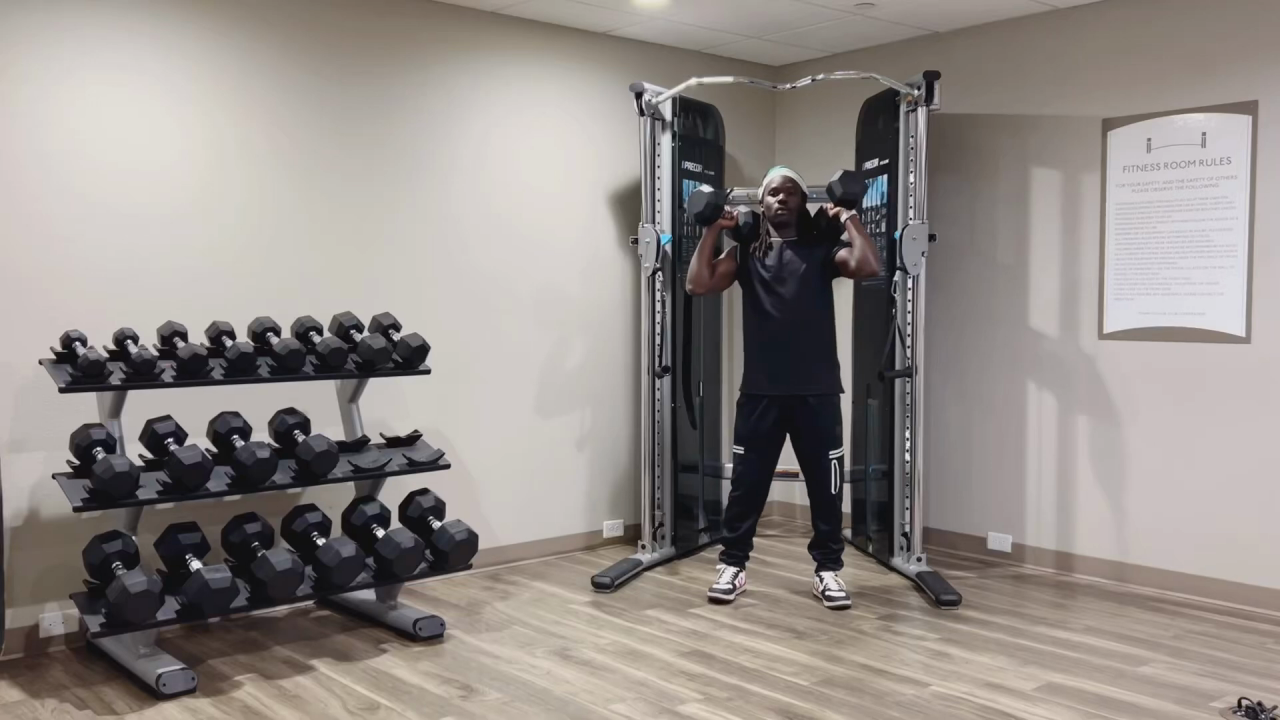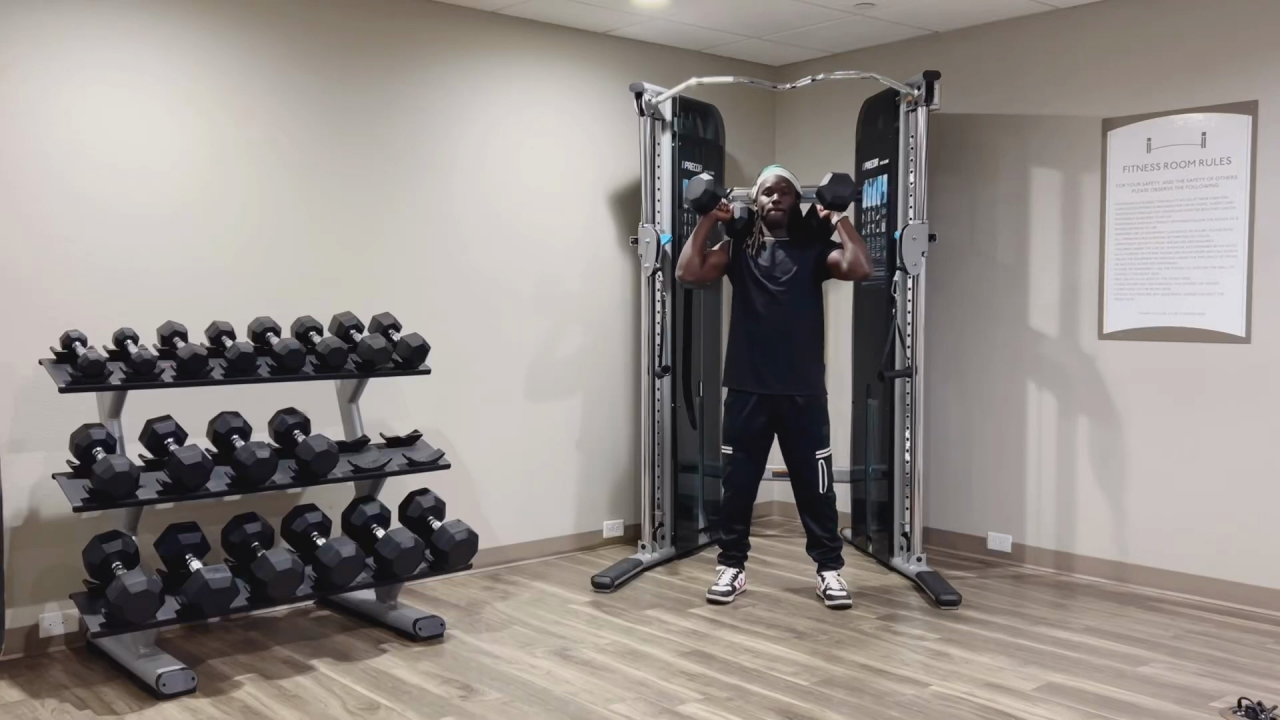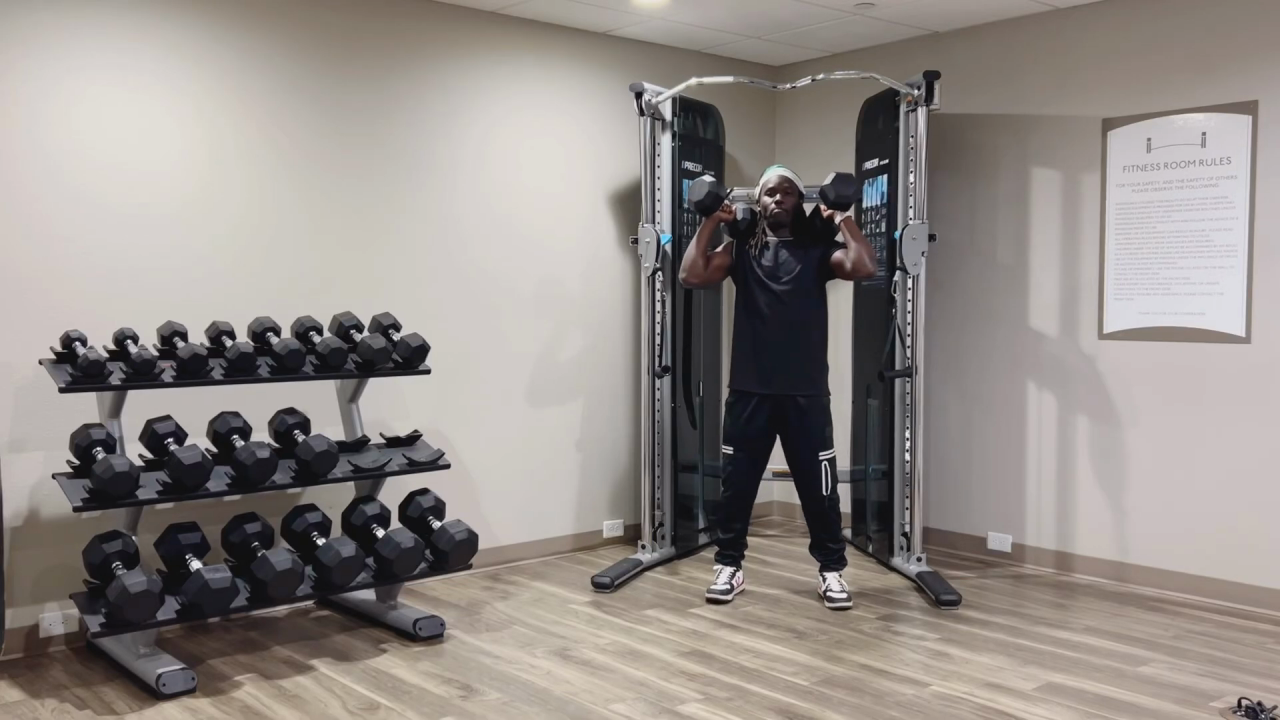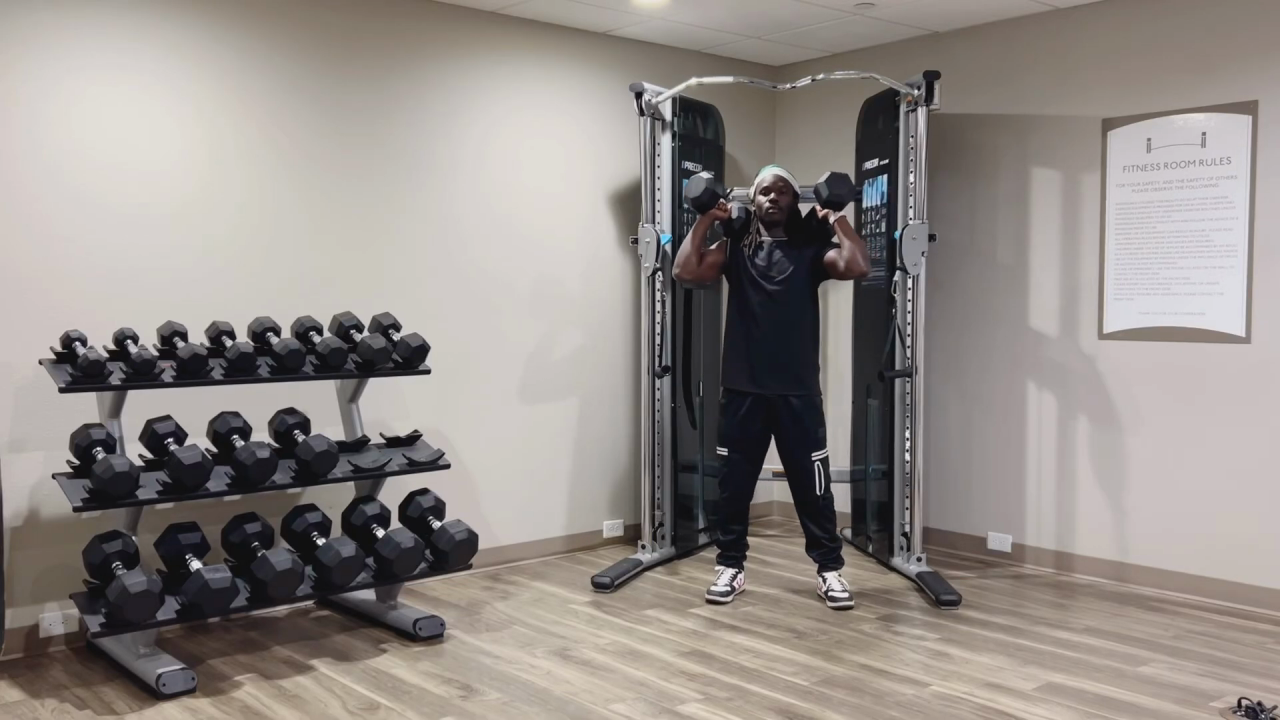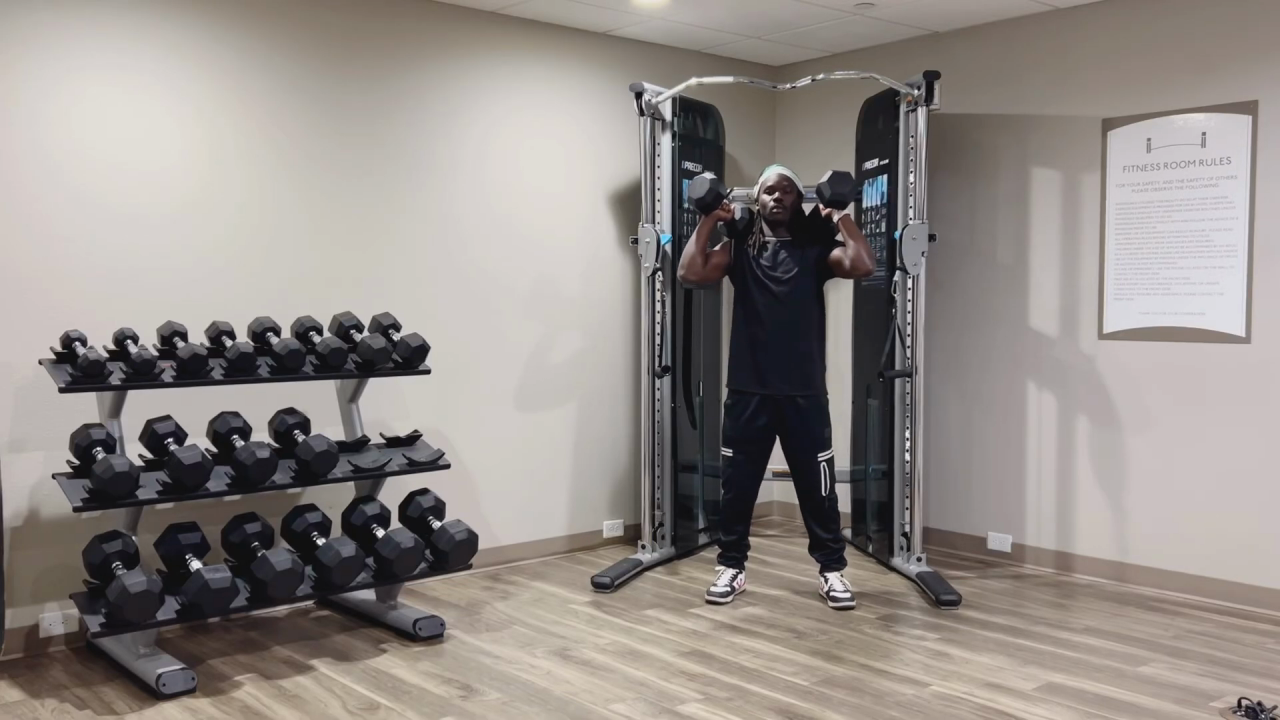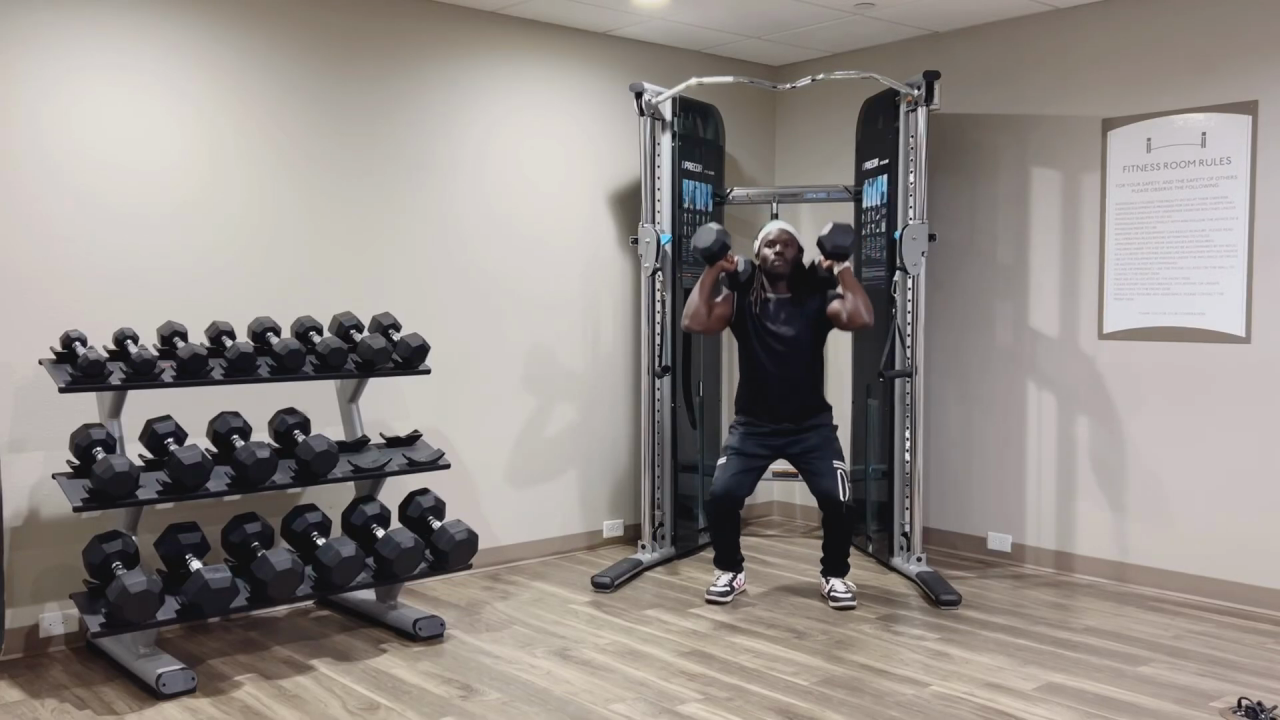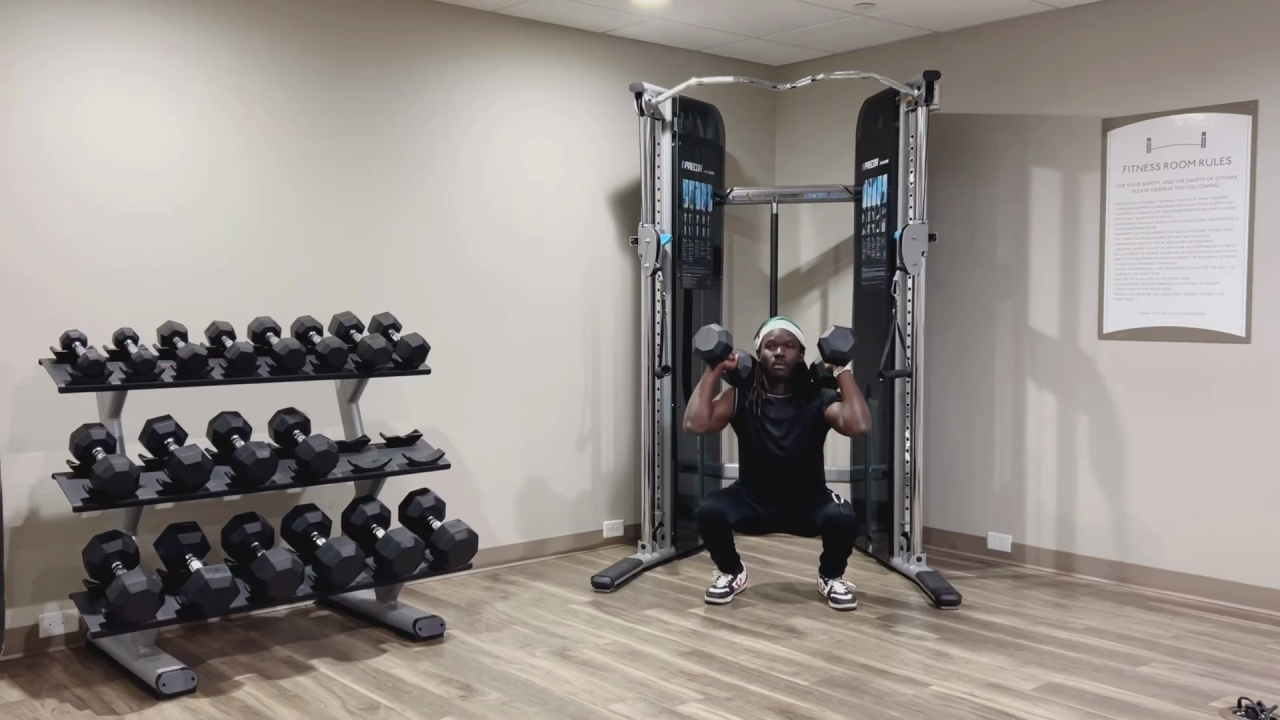
dt=0.7s
person 1, frame 1
left shoulder: (823, 248)
right shoulder: (745, 252)
left elbow: (867, 266)
right elbow: (698, 284)
left wrist: (848, 218)
right wrist: (713, 230)
left hip: (816, 390)
right hip: (760, 390)
left knee: (825, 484)
right knee: (747, 482)
left ankle: (827, 569)
right ankle: (732, 565)
person 1, frame 2
left shoulder: (815, 248)
right shoulder: (738, 249)
left elbow: (859, 268)
right elbow: (688, 272)
left wrist: (839, 219)
right wrist: (708, 221)
left hip: (803, 389)
right hip: (747, 388)
left knee: (815, 483)
right knee: (738, 482)
left ankle: (829, 569)
right ankle: (731, 567)
person 1, frame 3
left shoulder: (818, 248)
right shoulder: (741, 249)
left elbow: (863, 267)
right elbow: (692, 275)
left wrist: (842, 219)
right wrist: (710, 223)
left hip: (806, 390)
right hip: (749, 388)
left knee: (818, 485)
right knee: (737, 481)
left ankle: (831, 569)
right ankle: (729, 565)
person 1, frame 4
left shoulder: (812, 248)
right shoulder: (735, 248)
left elbow: (856, 267)
right elbow: (685, 270)
left wrist: (837, 218)
right wrist: (706, 220)
left hip: (798, 389)
right hip: (743, 388)
left knee: (812, 484)
right knee: (734, 483)
left ankle: (830, 570)
right ankle: (730, 566)
person 1, frame 5
left shoulder: (817, 248)
right shoulder: (739, 249)
left elbow: (863, 265)
right elbow: (690, 272)
left wrist: (841, 217)
right wrist: (709, 220)
left hip: (804, 391)
right hip: (748, 390)
left knee: (817, 485)
right knee: (738, 484)
left ankle: (832, 570)
right ankle: (731, 567)
person 1, frame 6
left shoulder: (819, 300)
right shoulder: (740, 300)
left elbow: (862, 319)
right elbow: (693, 323)
left wrist: (843, 270)
right wrist: (712, 271)
left hip: (811, 426)
right hip: (752, 425)
left knee: (837, 498)
right knee: (722, 495)
left ankle: (835, 575)
right ankle: (729, 571)
person 1, frame 7
left shoulder: (819, 399)
right shoulder: (740, 398)
left elbow: (859, 426)
right elbow: (695, 423)
left wrist: (843, 372)
right wrist: (713, 372)
left hip: (808, 500)
right hip: (754, 498)
left knee: (841, 518)
right knee: (709, 511)
left ankle: (831, 577)
right ankle: (731, 572)
